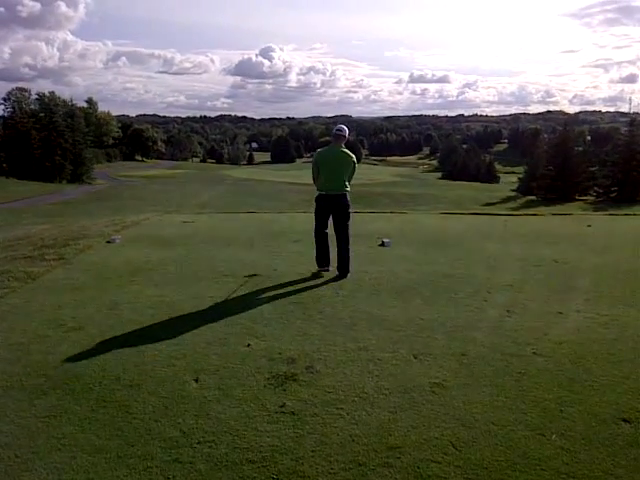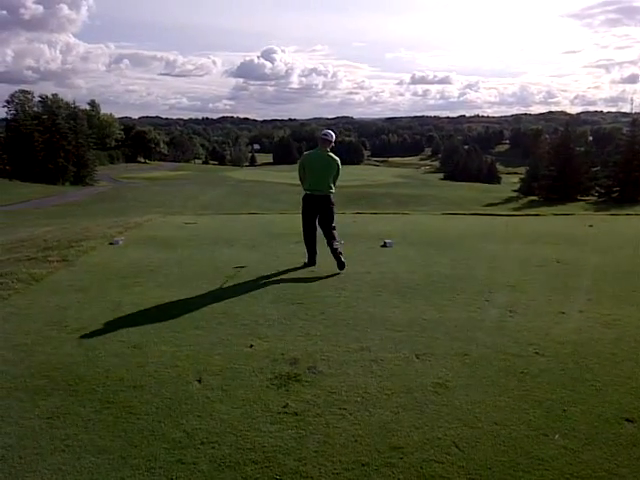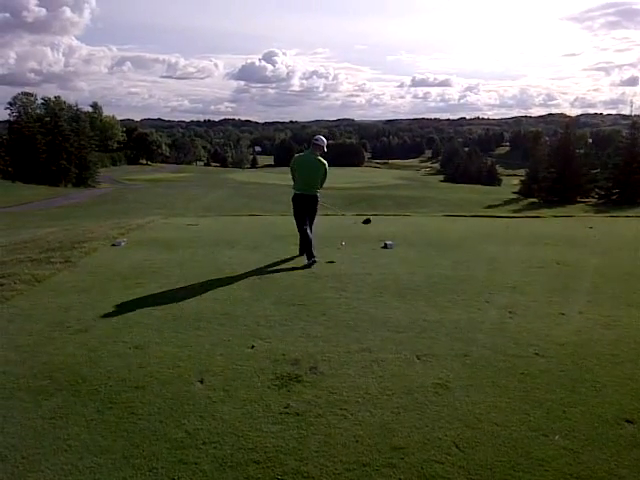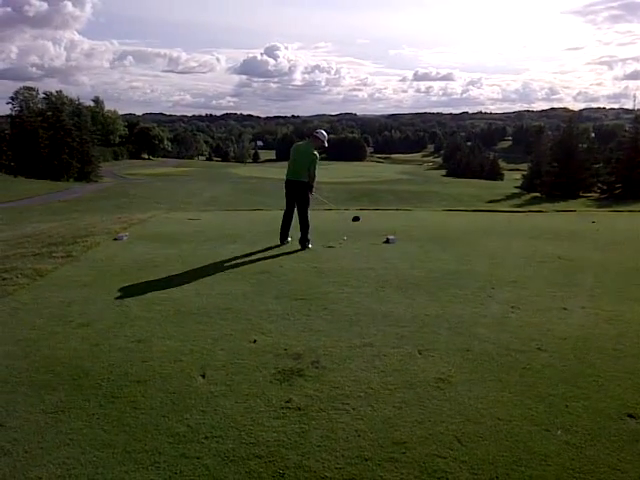
dt=0.4s
person 1, frame 1
left shoulder: (319, 154)
right shoulder: (351, 158)
left elbow: (315, 178)
right elbow: (349, 179)
left hip: (323, 198)
right hip: (342, 198)
left knee: (321, 231)
right knee: (343, 235)
left ankle: (323, 264)
right ankle: (343, 270)
person 1, frame 2
left shoulder: (305, 157)
right shoulder: (335, 160)
left elbow: (301, 179)
right elbow: (334, 181)
left hip: (309, 198)
right hip: (326, 198)
left knee: (309, 230)
right knee: (329, 229)
left ankle: (312, 259)
right ankle: (337, 254)
person 1, frame 3
left shoulder: (297, 158)
right shoulder: (323, 164)
left elbow: (294, 177)
right elbow: (321, 184)
left hip: (299, 197)
right hip: (313, 197)
left knee: (303, 227)
right knee: (308, 226)
left ankle: (311, 255)
right ankle: (304, 250)
person 1, frame 4
left shoulder: (295, 146)
right shoulder: (314, 154)
right elbow: (312, 174)
right wrist: (311, 187)
left hip: (290, 182)
right hip: (303, 185)
left knee: (288, 211)
right knee: (303, 214)
left ankle: (284, 238)
right ankle: (304, 242)
